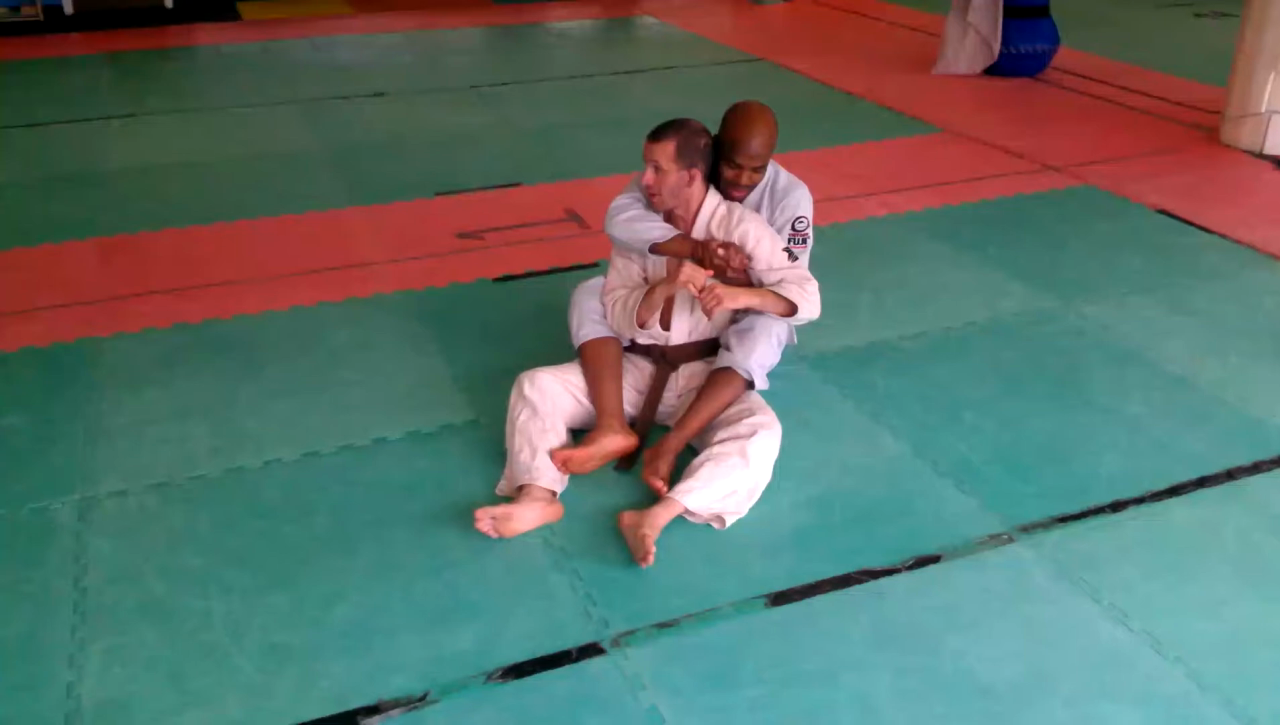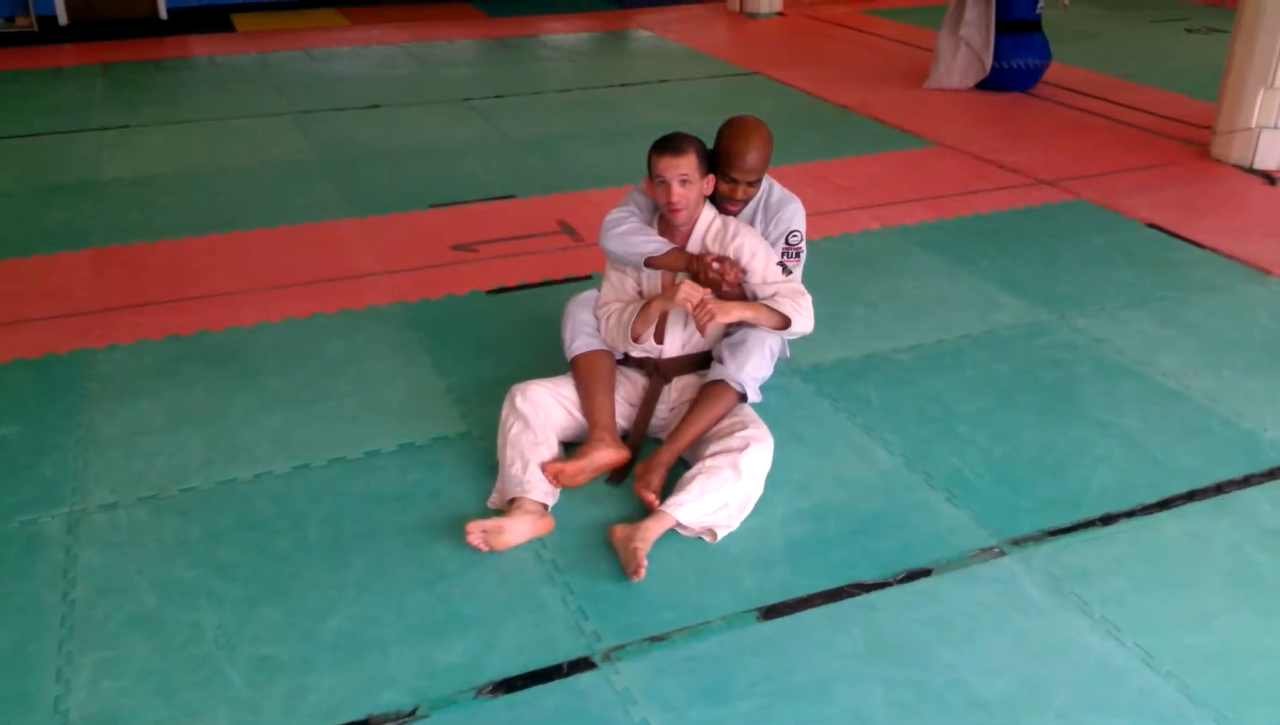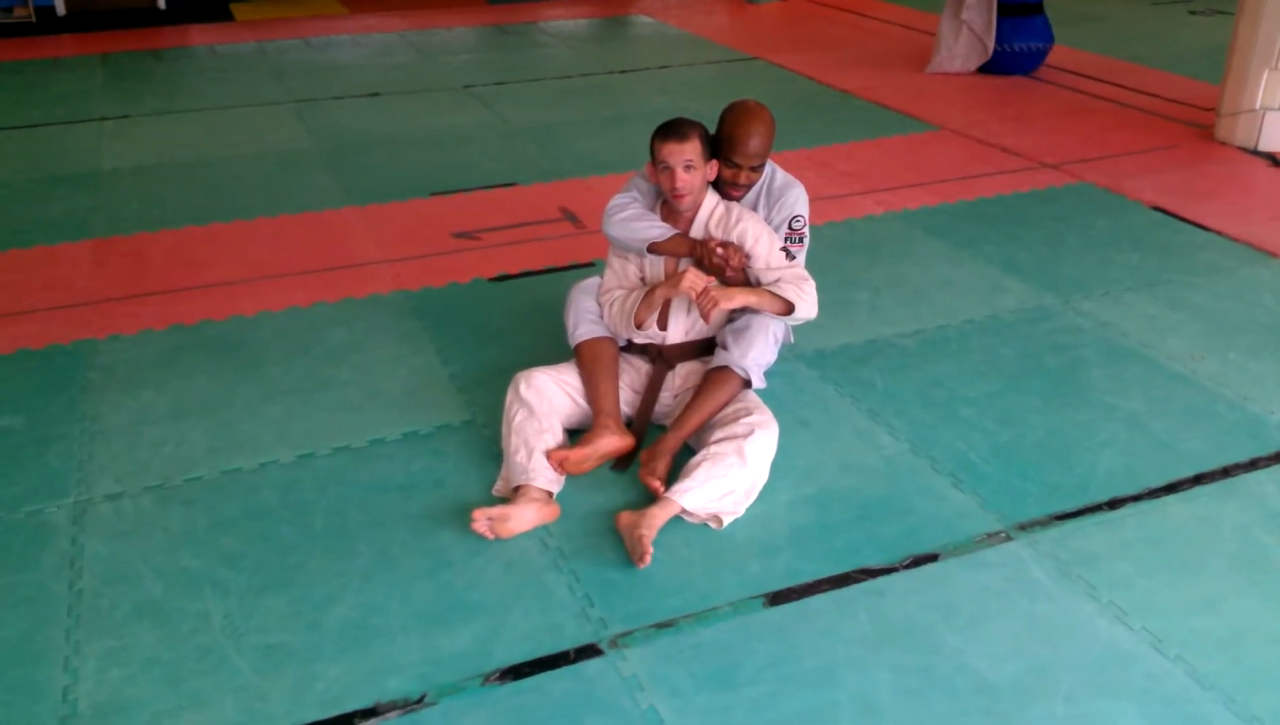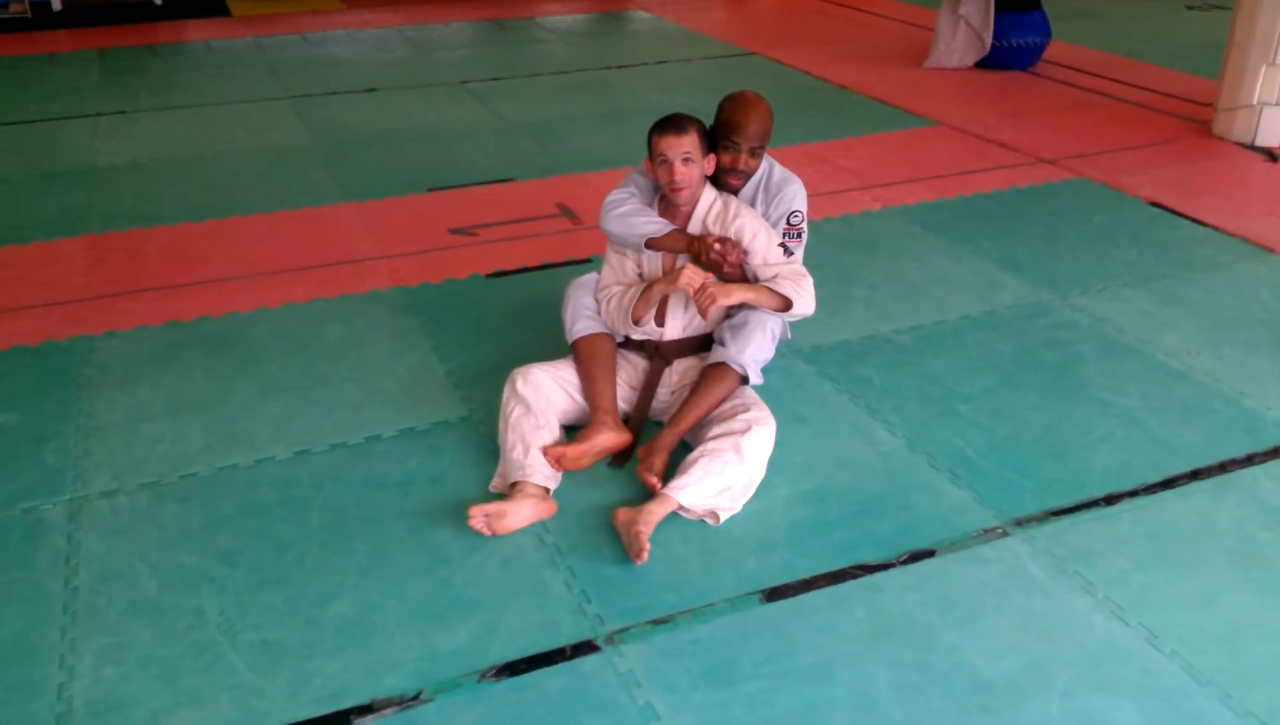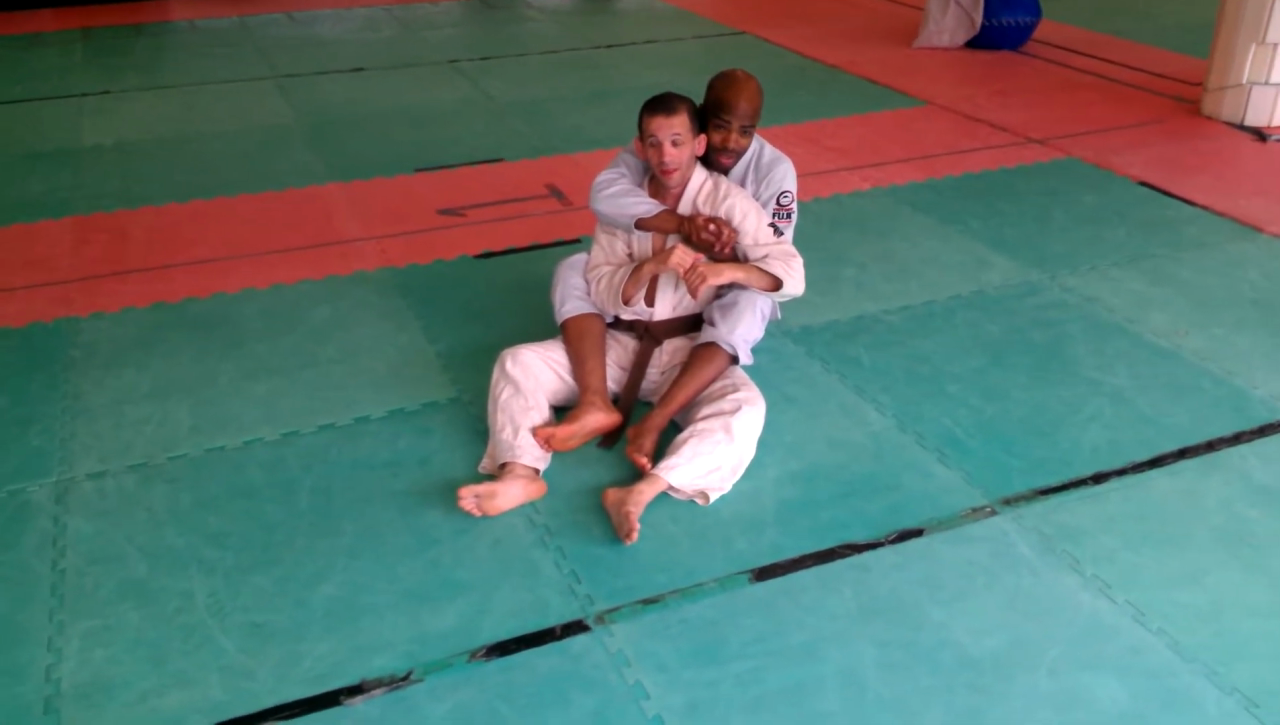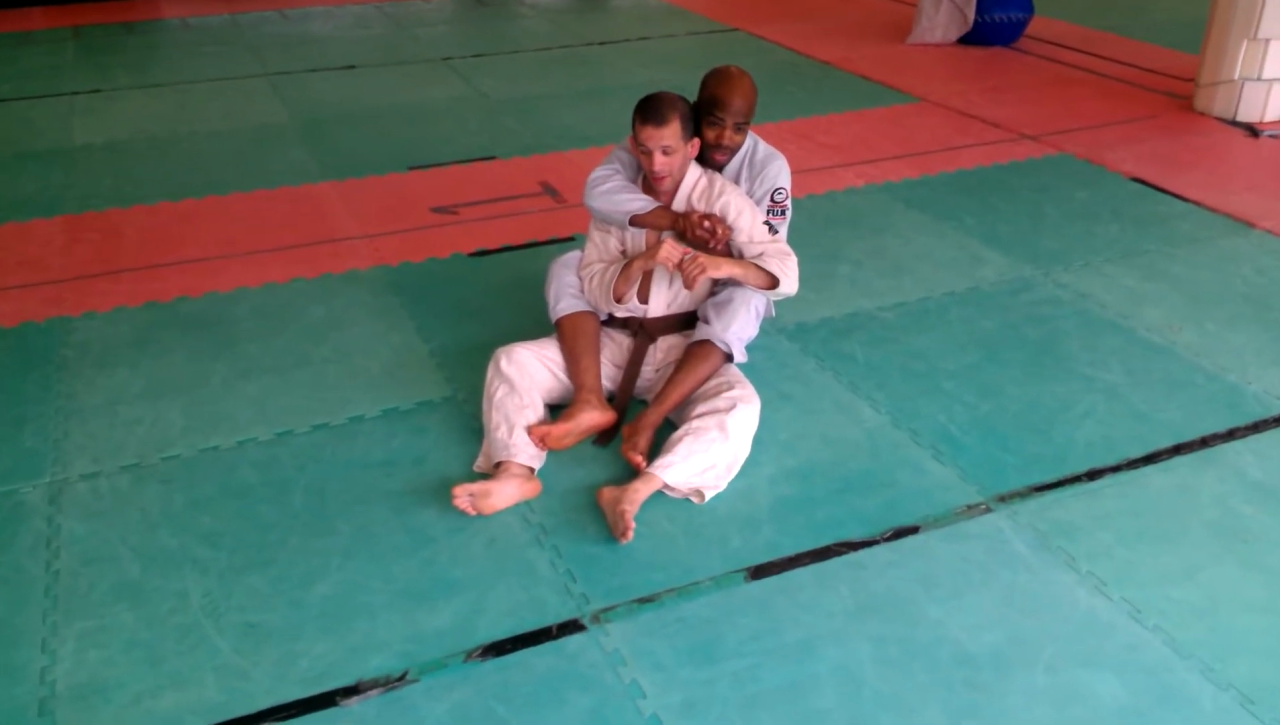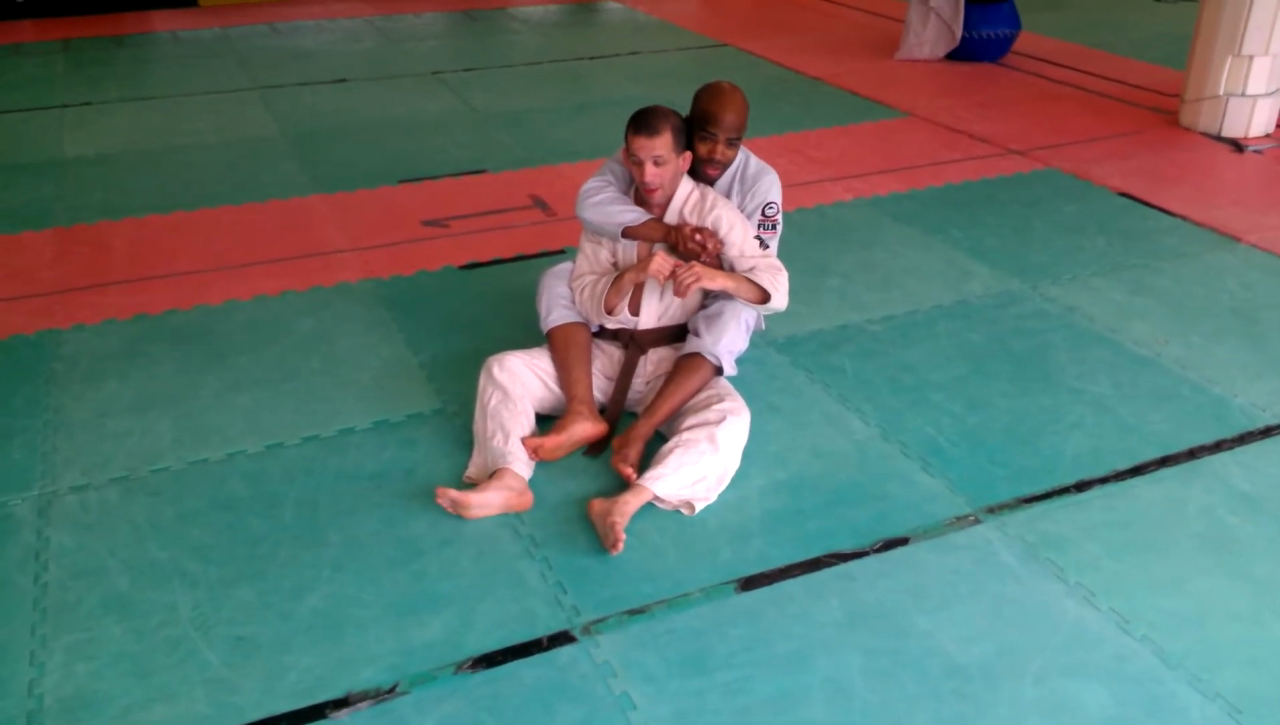
dt=0.7s
person 1, frame 1
left shoulder: (741, 227)
left elbow: (807, 299)
right elbow: (618, 316)
left wrist: (741, 295)
right wrist: (664, 287)
left hip: (707, 376)
right hip: (637, 369)
left knee: (760, 433)
right knee: (535, 386)
left ankle: (655, 517)
right ankle: (539, 497)
person 1, frame 2
left shoulder: (736, 240)
left elbow: (800, 312)
right elbow: (611, 331)
left wrist: (735, 309)
right wrist: (660, 302)
left hip: (700, 388)
right hip: (631, 380)
left knee: (752, 446)
right knee: (528, 398)
left ankle: (646, 529)
right ankle: (529, 509)
person 1, frame 3
left shoulder: (738, 225)
left elbow: (804, 298)
right elbow: (614, 317)
left wrist: (738, 294)
right wrist: (663, 289)
left hip: (704, 374)
right hip: (634, 367)
left knee: (757, 432)
right knee: (531, 386)
left ankle: (652, 516)
right ankle: (534, 497)
person 1, frame 4
left shoulder: (736, 221)
left elbow: (802, 294)
right elbow: (612, 313)
left wrist: (736, 291)
right wrist: (662, 286)
left hip: (702, 370)
right hip: (632, 363)
left knee: (754, 428)
right knee: (529, 382)
left ankle: (649, 513)
right ankle: (531, 493)
person 1, frame 5
left shoulder: (726, 201)
left elbow: (791, 275)
right elbow: (602, 293)
left wrist: (728, 270)
right wrist: (652, 266)
left hip: (690, 351)
right hip: (621, 343)
left knee: (743, 408)
right knee: (518, 363)
left ankle: (638, 494)
right ankle: (520, 474)
person 1, frame 6
left shoulder: (720, 198)
left elbow: (786, 274)
right elbow: (595, 291)
left wrist: (725, 265)
right wrist: (640, 261)
left hip: (685, 348)
right hip: (615, 341)
left knee: (738, 405)
right knee: (512, 362)
left ankle: (634, 492)
right ankle: (515, 473)
person 1, frame 7
left shoulder: (711, 211)
left elbow: (776, 288)
right elbow: (586, 302)
left wrist: (717, 277)
right wrist: (632, 275)
left hip: (675, 361)
right hip: (606, 353)
left knee: (729, 418)
right knee: (503, 370)
left ankle: (624, 505)
right ankle: (508, 482)
person 2, frame 1
left shoulder: (790, 196)
right elbow: (621, 216)
left wrist: (740, 279)
right wrist: (695, 249)
left hip: (734, 318)
left knee: (767, 331)
right knee: (591, 295)
left ankle: (670, 445)
right ankle: (612, 427)
person 2, frame 2
left shoulder: (784, 210)
right elbow: (616, 231)
left wrist: (733, 293)
right wrist: (690, 262)
left hip: (727, 333)
left knee: (760, 344)
right knee: (584, 308)
left ankle: (662, 459)
right ankle: (604, 439)
person 2, frame 3
left shoulder: (786, 194)
right elbow: (618, 217)
left wrist: (735, 277)
right wrist: (694, 247)
left hip: (731, 317)
left knee: (763, 330)
right knee: (586, 295)
left ankle: (666, 446)
right ankle: (609, 427)
person 2, frame 4
left shoulder: (784, 190)
right elbow: (616, 212)
left wrist: (734, 273)
right wrist: (692, 243)
left hip: (729, 313)
left knee: (760, 328)
right knee: (585, 291)
left ankle: (664, 442)
right ankle: (606, 423)
person 2, frame 5
left shoulder: (774, 170)
right elbow: (606, 193)
left wrist: (724, 253)
right wrist: (683, 224)
left hip: (718, 293)
left knee: (750, 307)
right knee: (574, 272)
left ankle: (654, 422)
right ankle: (595, 404)
person 2, frame 6
left shoulder: (768, 166)
right elbow: (600, 189)
left wrist: (719, 249)
right wrist: (677, 220)
left hip: (712, 292)
left knee: (745, 303)
right knee: (568, 268)
left ankle: (648, 421)
right ankle: (591, 401)
person 2, frame 7
left shoulder: (759, 182)
right elbow: (592, 201)
left wrist: (710, 262)
right wrist: (669, 232)
left hip: (701, 308)
left knee: (735, 318)
right knee: (559, 281)
left ankle: (638, 433)
right ankle: (582, 413)
